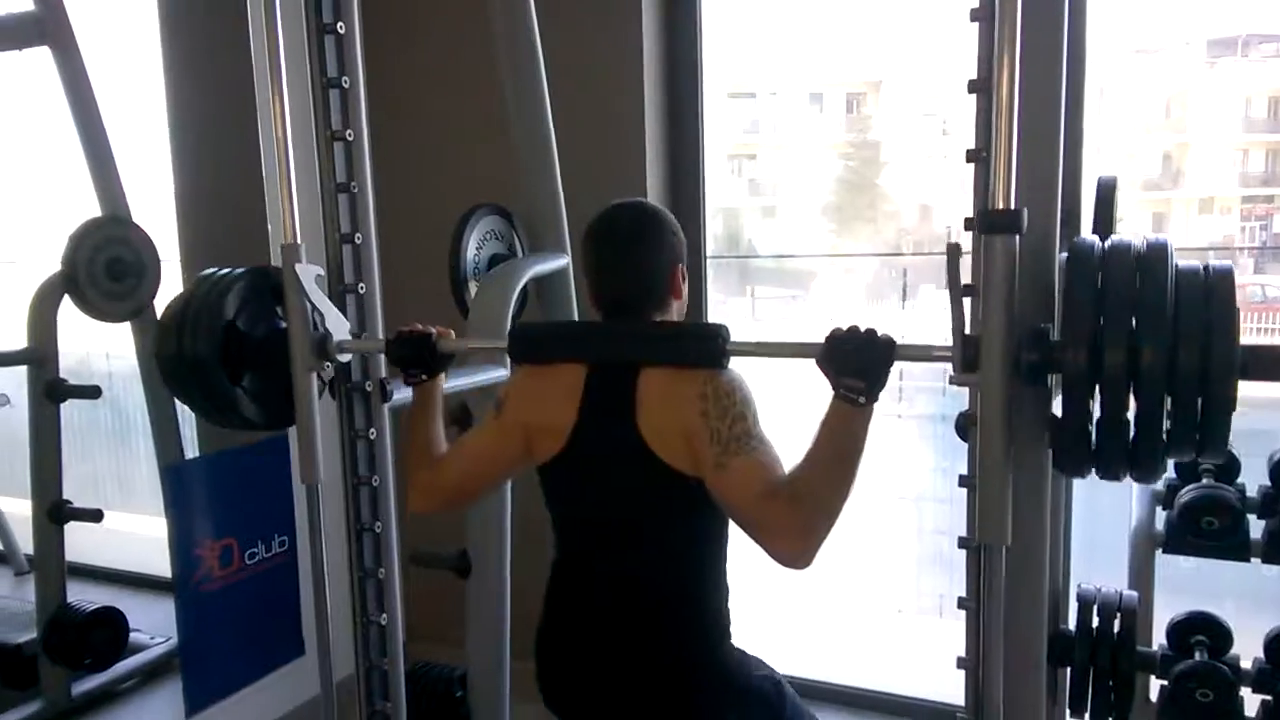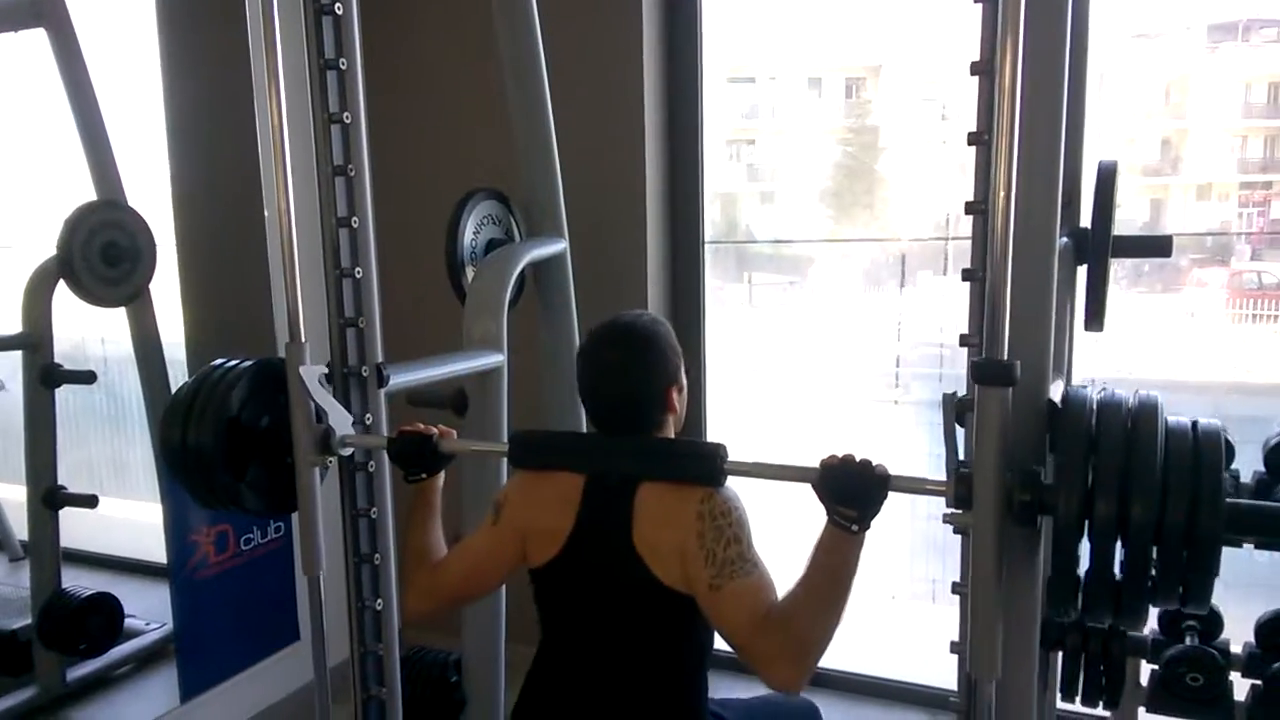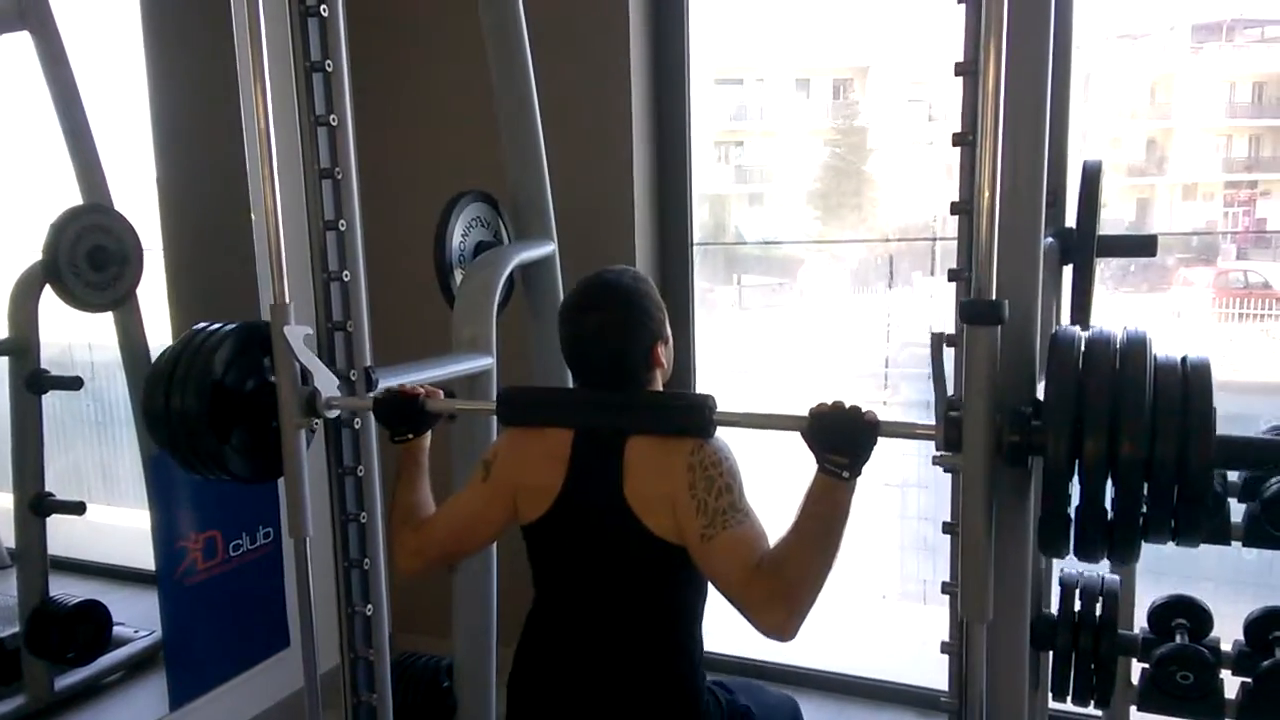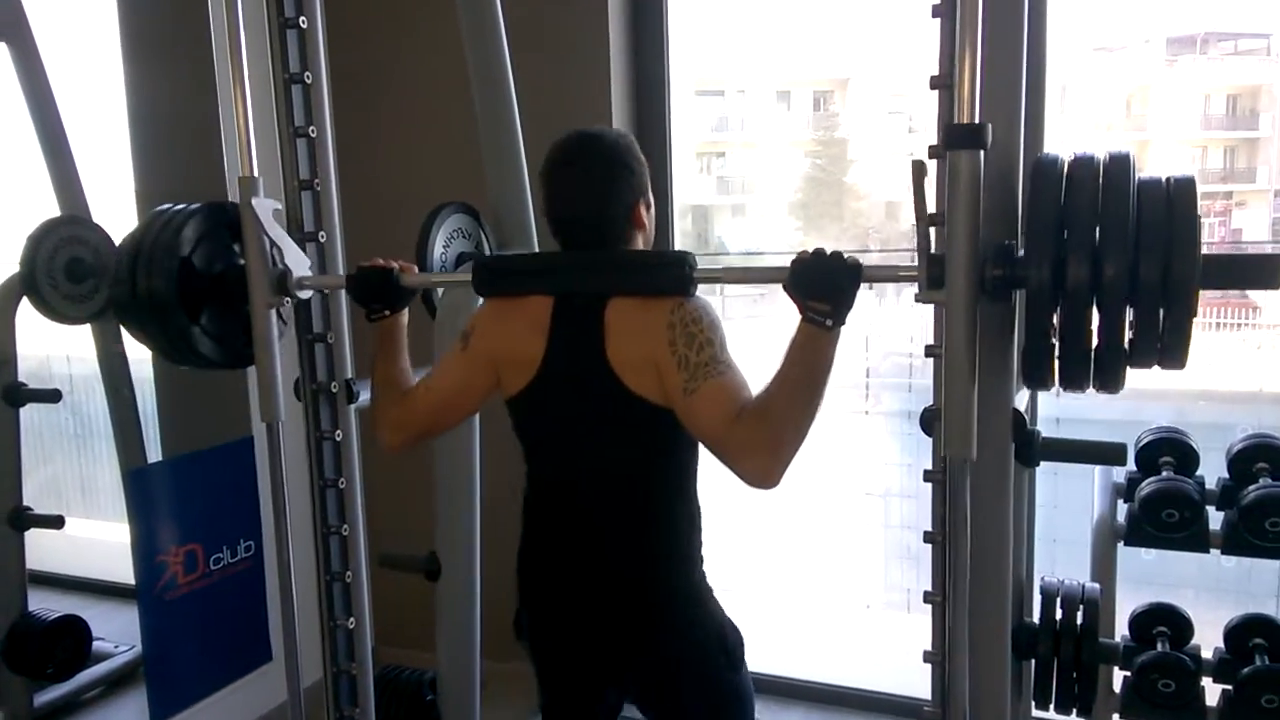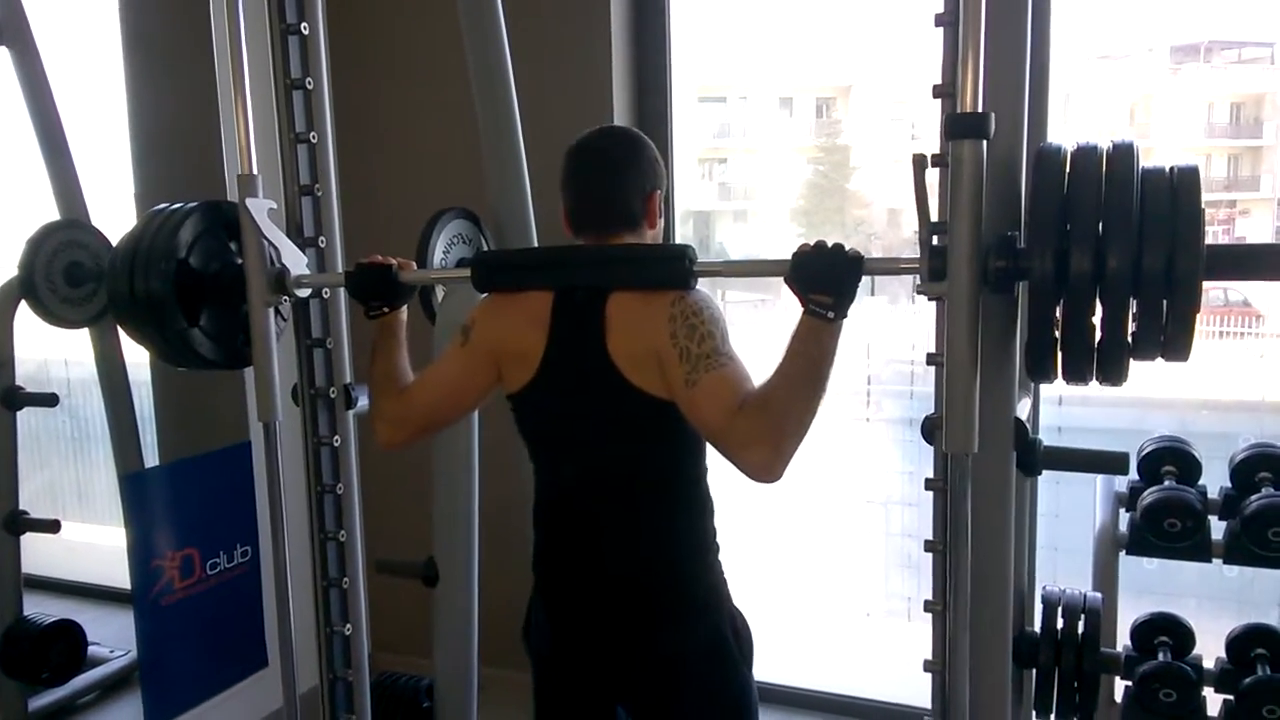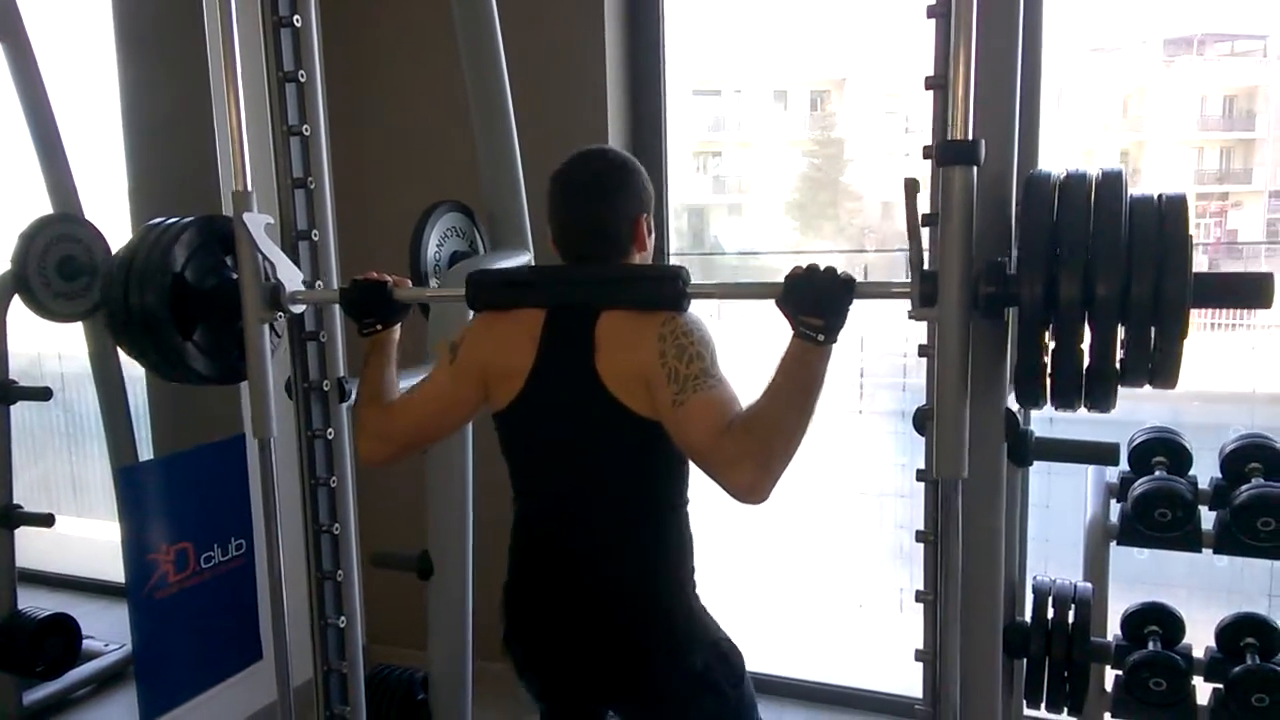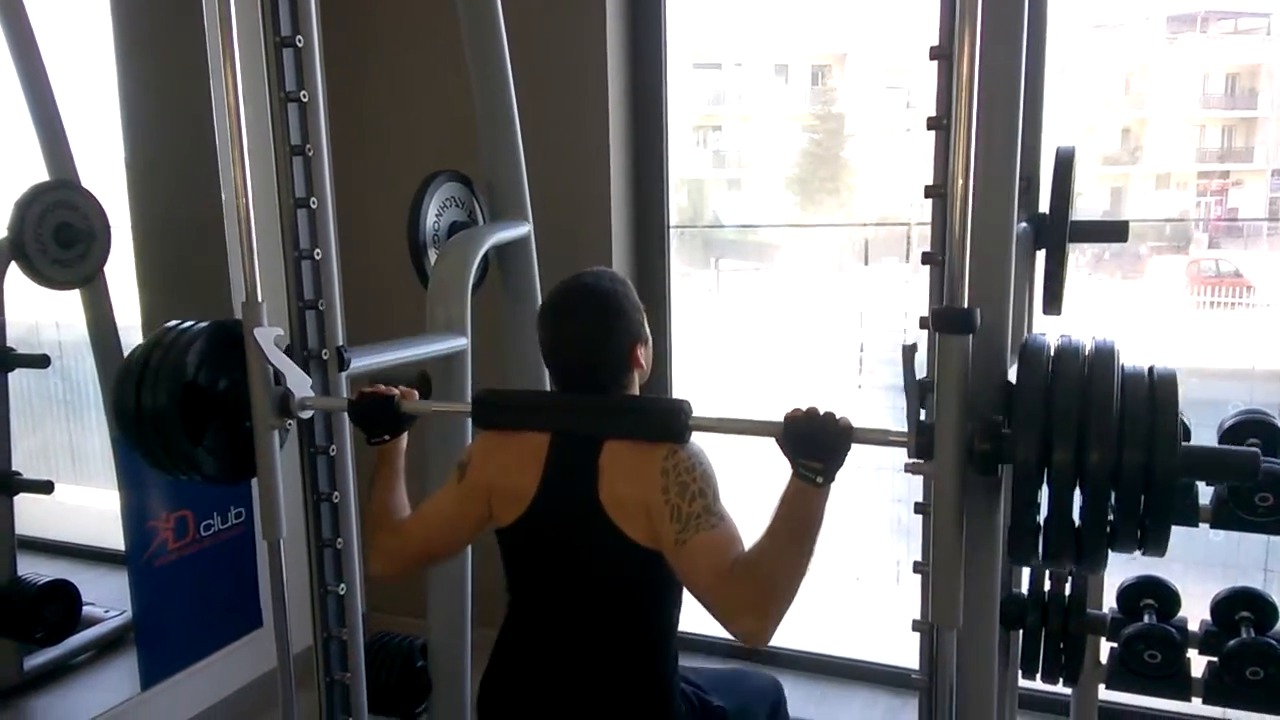
dt=0.5s
person 1, frame 1
left shoulder: (540, 383)
right shoulder: (699, 389)
left elbow: (428, 493)
right elbow: (791, 535)
left wrist: (426, 381)
right wrist: (852, 398)
left hip: (570, 672)
person 1, frame 2
left shoulder: (538, 489)
right shoulder: (695, 506)
left elbow: (422, 595)
right elbow: (784, 664)
left wrist: (428, 478)
right wrist: (846, 525)
person 1, frame 3
left shoulder: (527, 448)
right shoulder: (686, 458)
left elbow: (414, 552)
right elbow: (776, 610)
left wrist: (414, 439)
right wrist: (836, 472)
person 1, frame 4
left shoulder: (508, 317)
right shoulder: (667, 316)
left elbow: (396, 425)
right elbow: (758, 457)
left wrist: (390, 314)
right wrist: (819, 320)
left hip: (550, 599)
right hip: (658, 606)
person 1, frame 5
left shoulder: (509, 313)
right shoulder: (669, 310)
left elbow: (395, 421)
right elbow: (761, 450)
left wrist: (389, 315)
right wrist: (822, 314)
left hip: (564, 606)
right hip: (675, 611)
person 1, frame 6
left shoulder: (497, 332)
right shoulder: (658, 332)
left elbow: (377, 438)
right elbow: (747, 470)
left wrist: (381, 330)
right wrist: (811, 336)
left hip: (538, 624)
right hip: (650, 632)
person 1, frame 7
left shoulder: (502, 450)
right shoulder: (662, 462)
left elbow: (388, 554)
right elbow: (750, 613)
left wrist: (389, 441)
right wrist: (811, 477)
